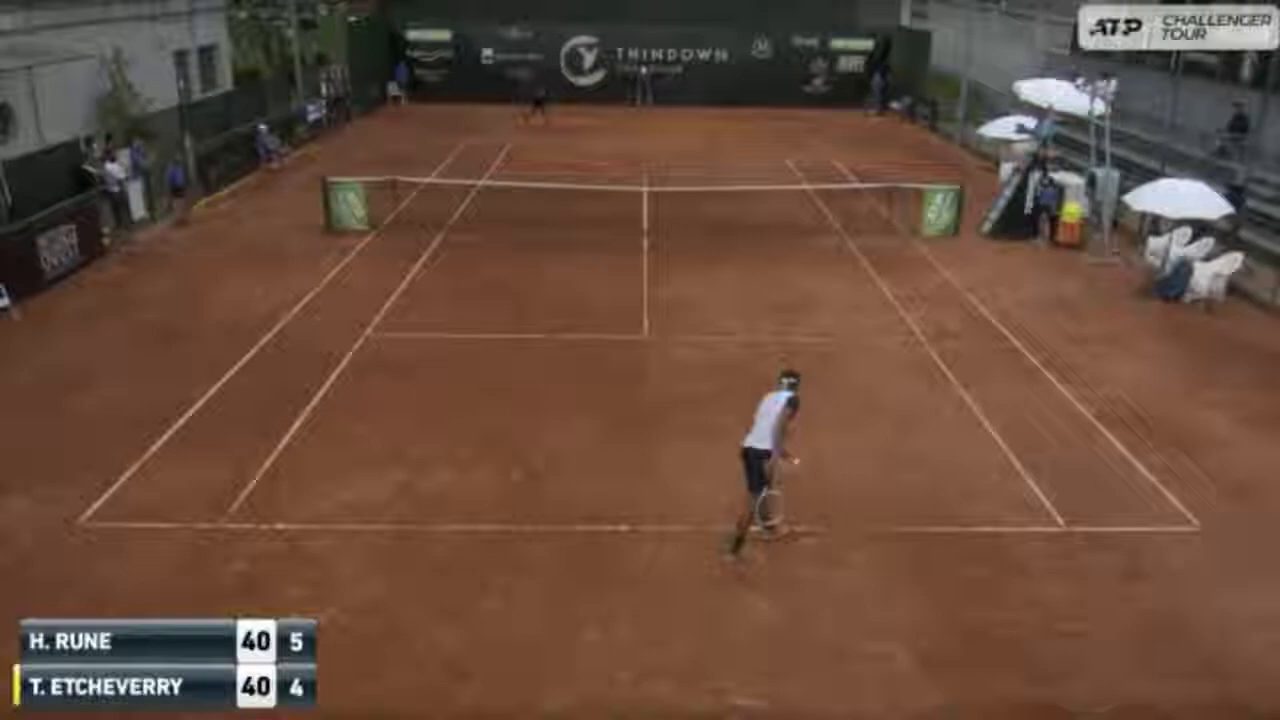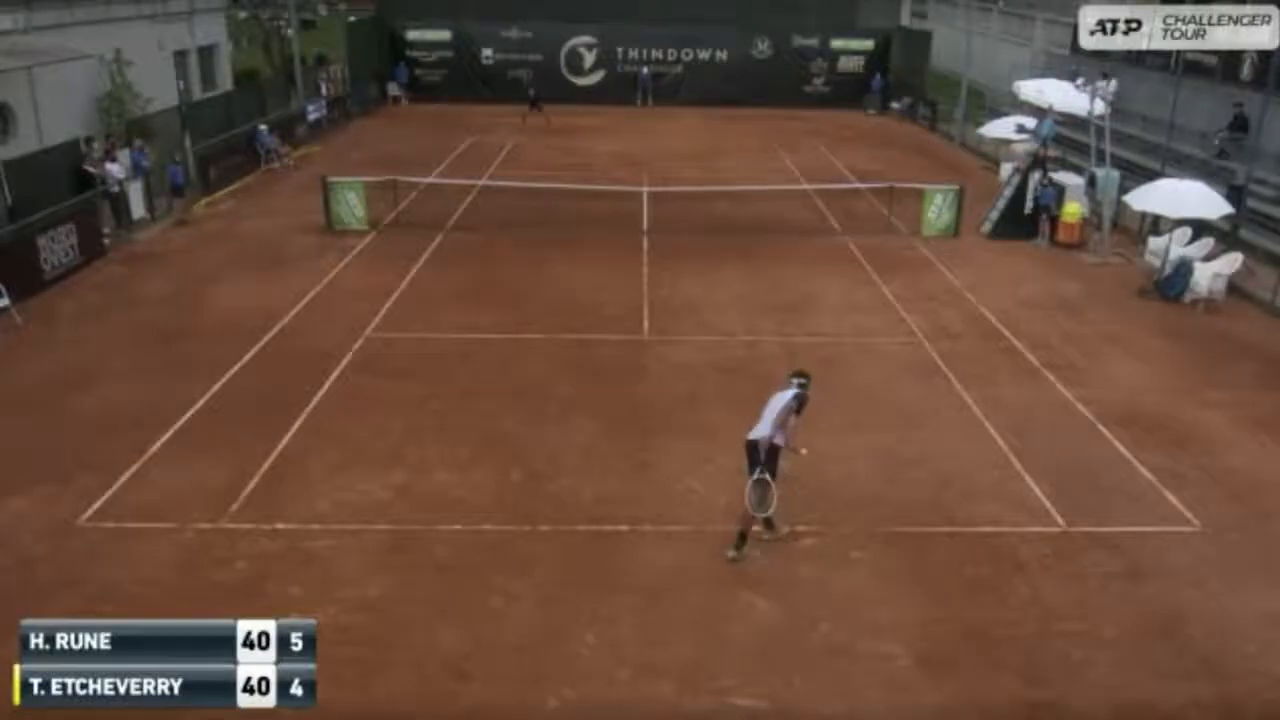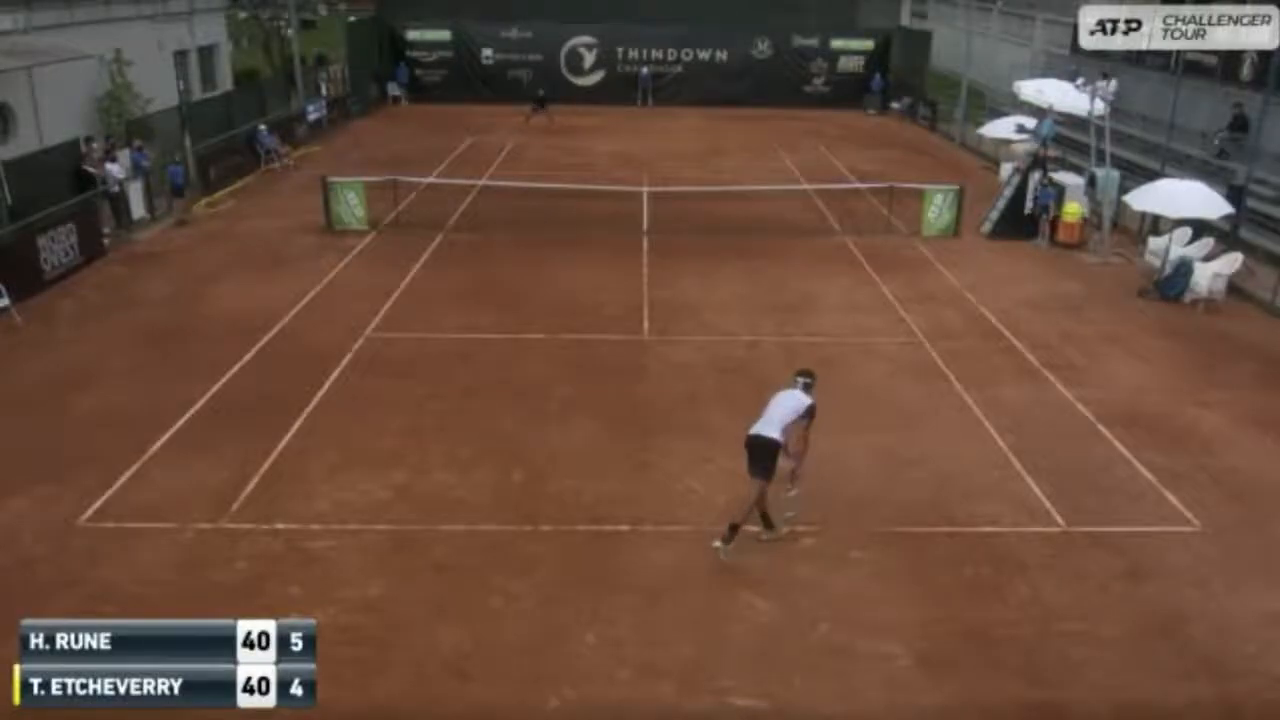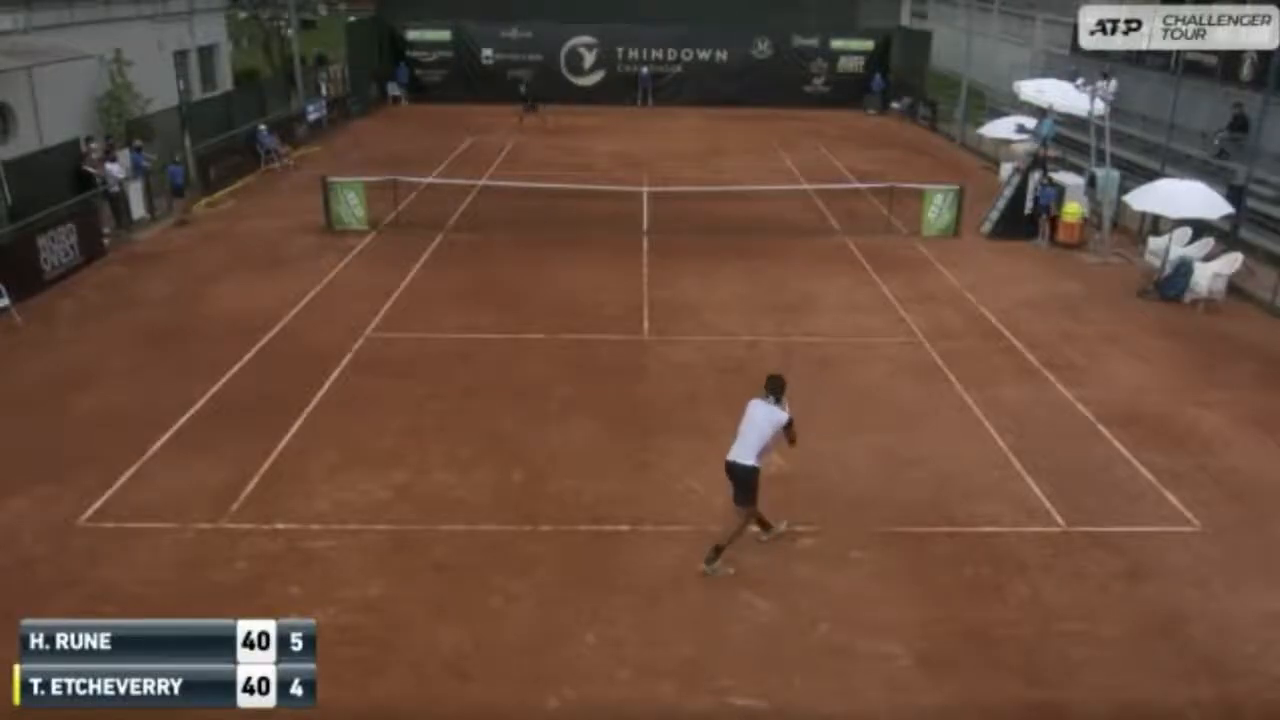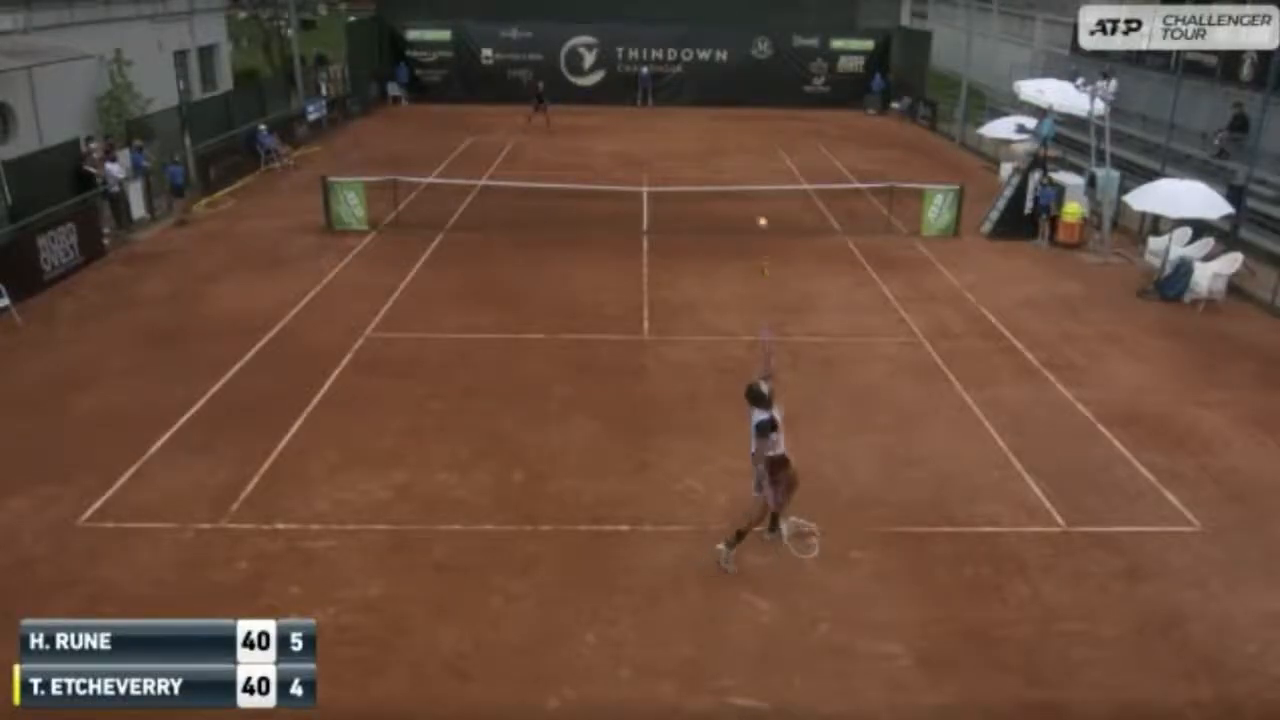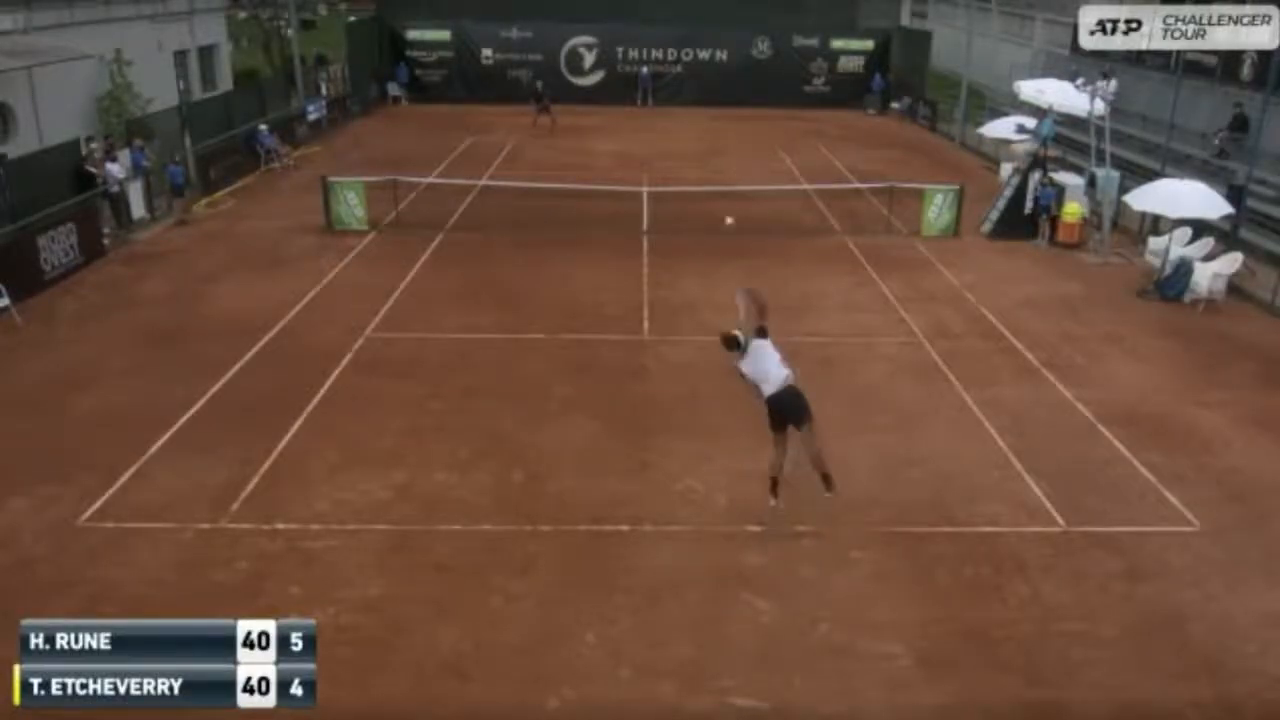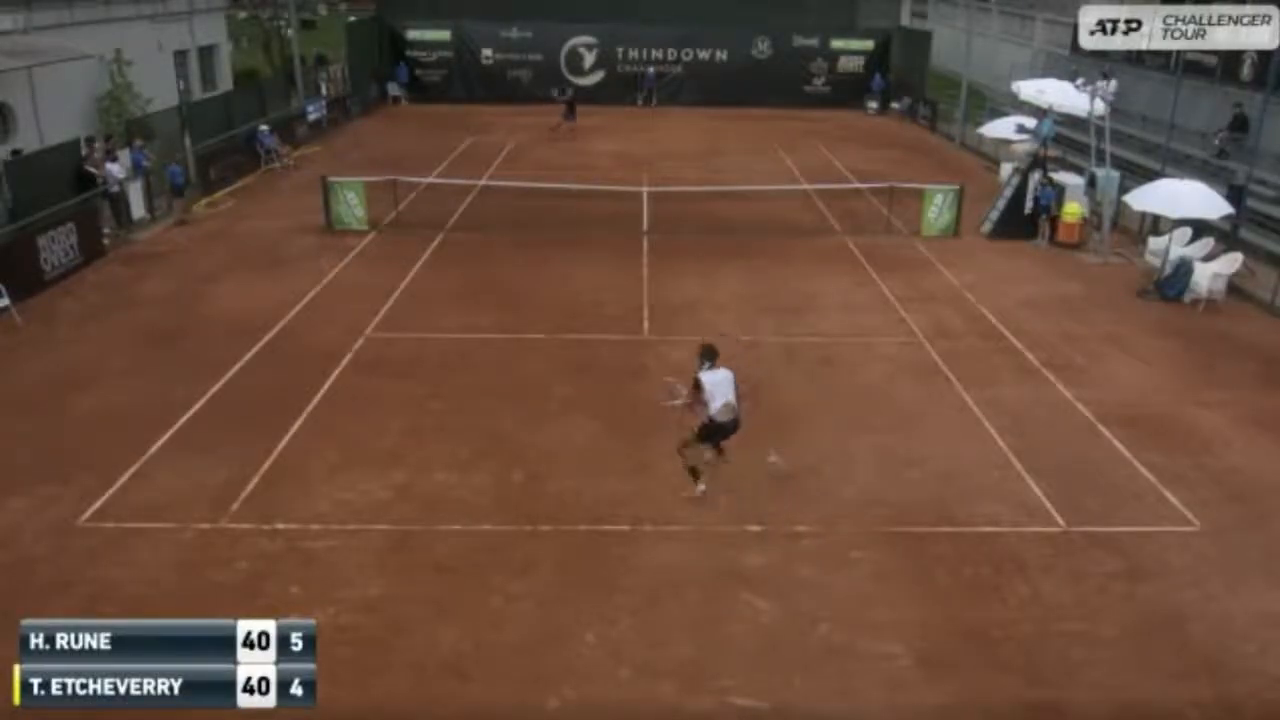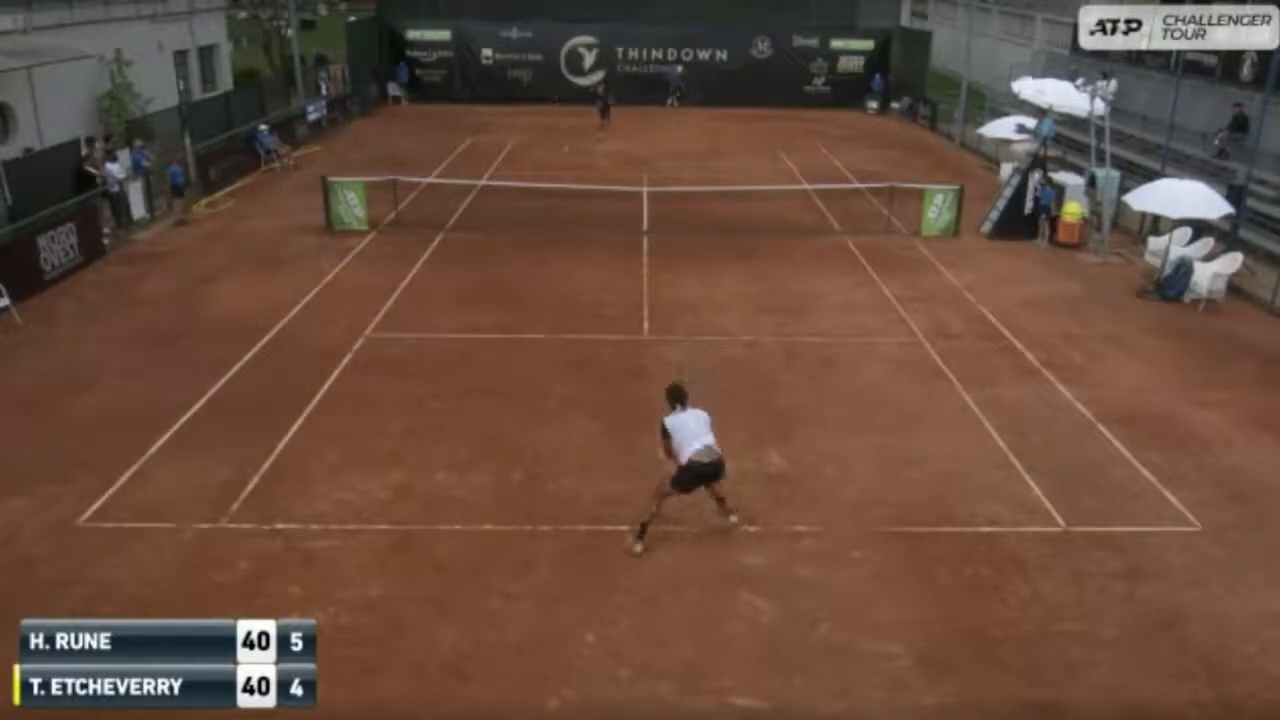
dt=0.7s
person 1, frame 1
left shoulder: (769, 397)
right shoulder: (792, 399)
right elbow: (780, 426)
left wrist: (781, 452)
right wrist: (775, 457)
left hip: (749, 447)
right hip: (762, 452)
left knee: (759, 493)
right knee: (754, 503)
left ankle: (768, 526)
right ankle: (733, 550)
person 1, frame 2
left shoulder: (779, 395)
right shoulder: (801, 395)
right elbow: (785, 413)
left wrist: (789, 444)
right wrist: (770, 437)
left hip: (754, 441)
right hip: (767, 445)
left ankle: (770, 527)
right ankle: (737, 547)
person 1, frame 3
left shoulder: (781, 394)
right shoulder: (808, 404)
right elbow: (802, 437)
left wrist: (790, 455)
right wrist: (797, 467)
left hip: (753, 437)
right hip: (768, 443)
left knee: (760, 488)
right knee: (757, 495)
left ankle: (769, 528)
right ankle: (725, 540)
person 1, frame 4
left shoulder: (752, 404)
right shoulder: (783, 417)
right elbow: (792, 441)
left hip: (731, 461)
right hip: (747, 468)
left knee: (748, 504)
right knee: (743, 518)
left ankle: (768, 529)
right ankle: (711, 560)
person 1, frame 5
left shoulder: (762, 397)
right shoulder: (764, 421)
left elbow: (767, 375)
right elbow: (759, 457)
right wrist: (766, 488)
left hip: (774, 453)
right hip: (768, 457)
left knee: (791, 480)
right knee: (765, 505)
left ankle: (773, 527)
right ankle: (728, 547)
person 1, frame 6
left shoulder: (742, 366)
right shoulder: (757, 341)
left elbow: (759, 389)
right elbow: (761, 311)
left hip: (774, 402)
right hip: (788, 393)
left knee: (779, 448)
right knee: (810, 441)
left ankle: (774, 494)
right ankle: (827, 484)
person 1, frame 7
left shoulder: (700, 378)
right shoulder: (728, 373)
left elbow: (693, 405)
left wrist: (688, 404)
left hip: (717, 425)
right hip: (734, 423)
left knee: (684, 448)
left ankle: (699, 483)
right ankle: (718, 451)
person 1, frame 8
left shoulder: (667, 422)
right shoulder: (703, 415)
left elbow: (668, 453)
left wrist: (677, 459)
left hip: (694, 467)
right hip: (717, 464)
left knee: (660, 494)
left ankle: (639, 539)
right ankle: (728, 513)
